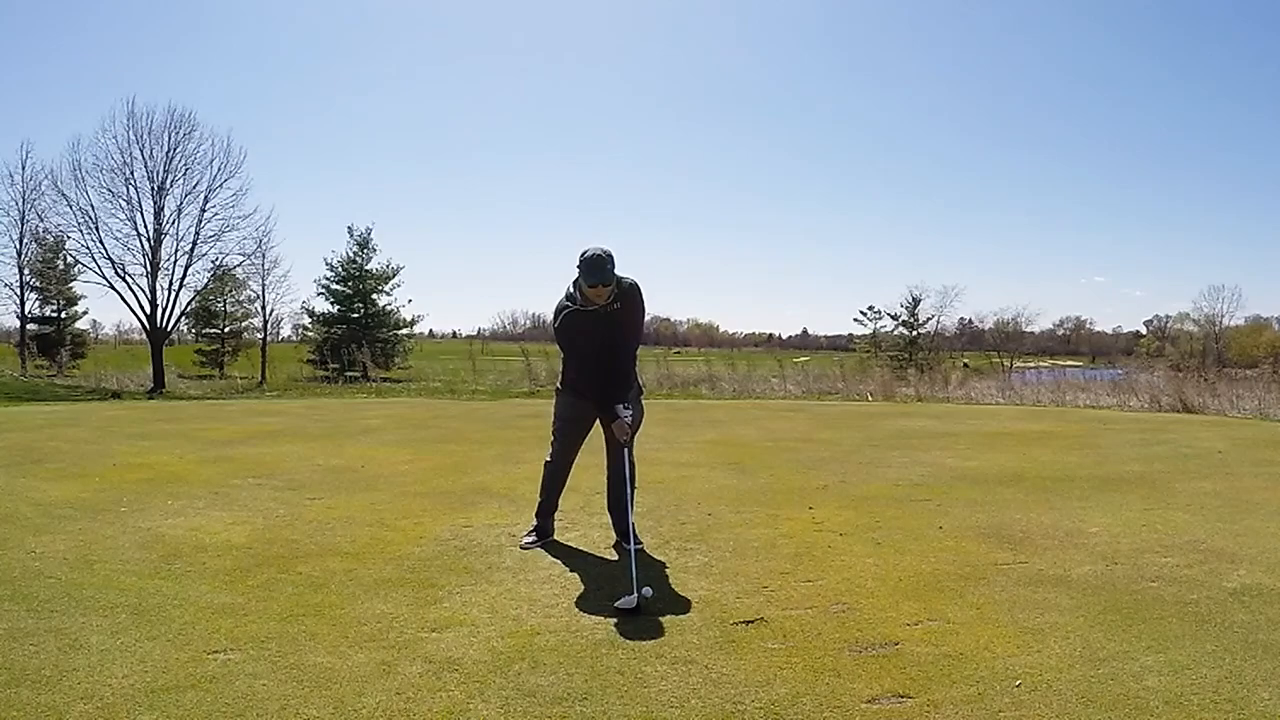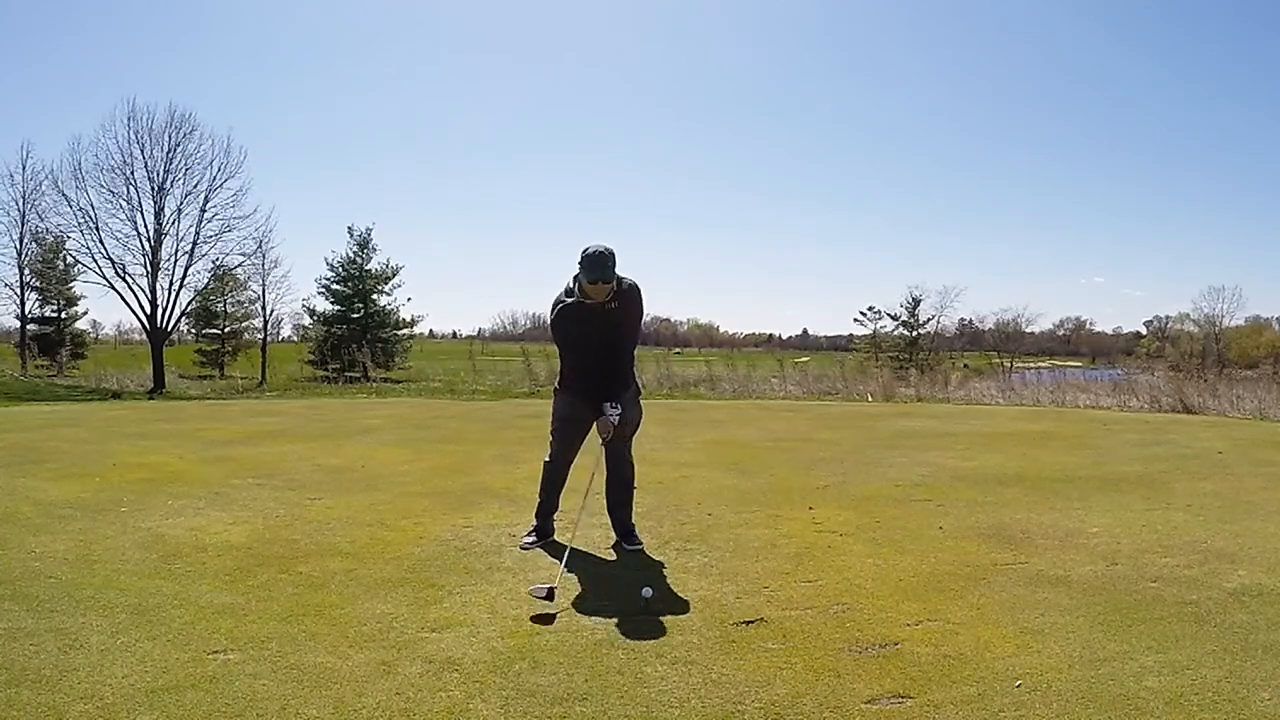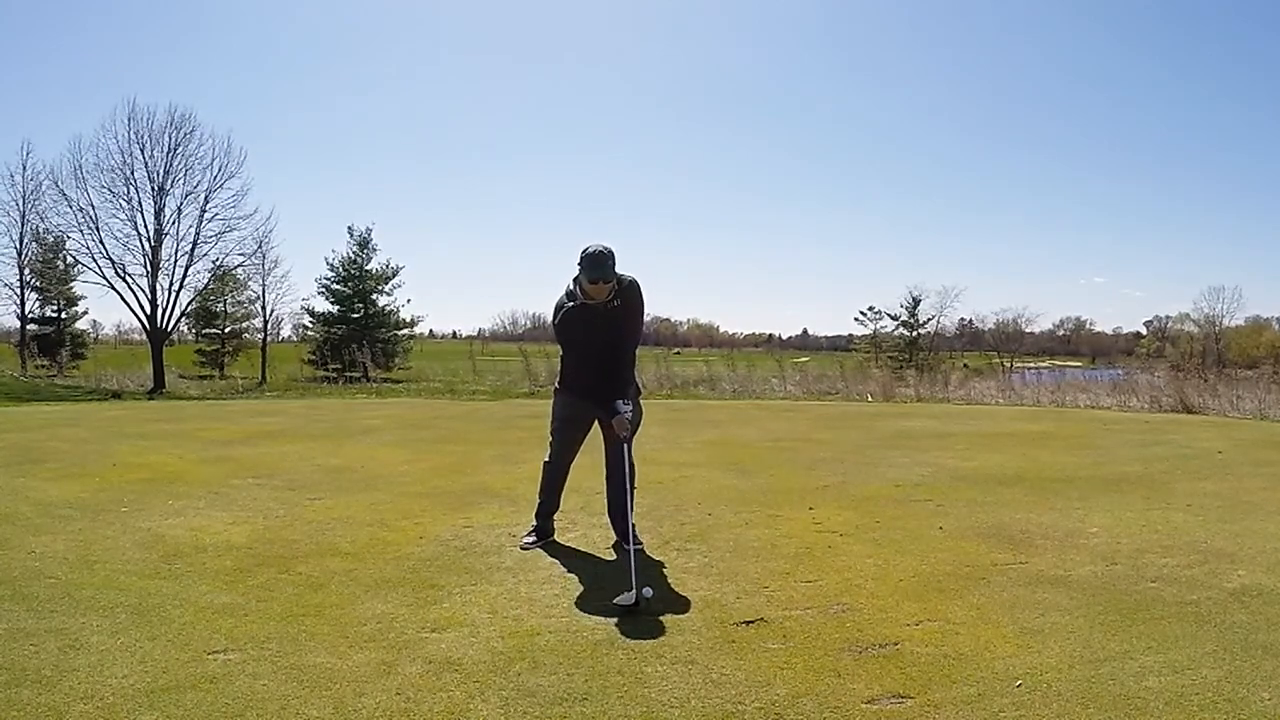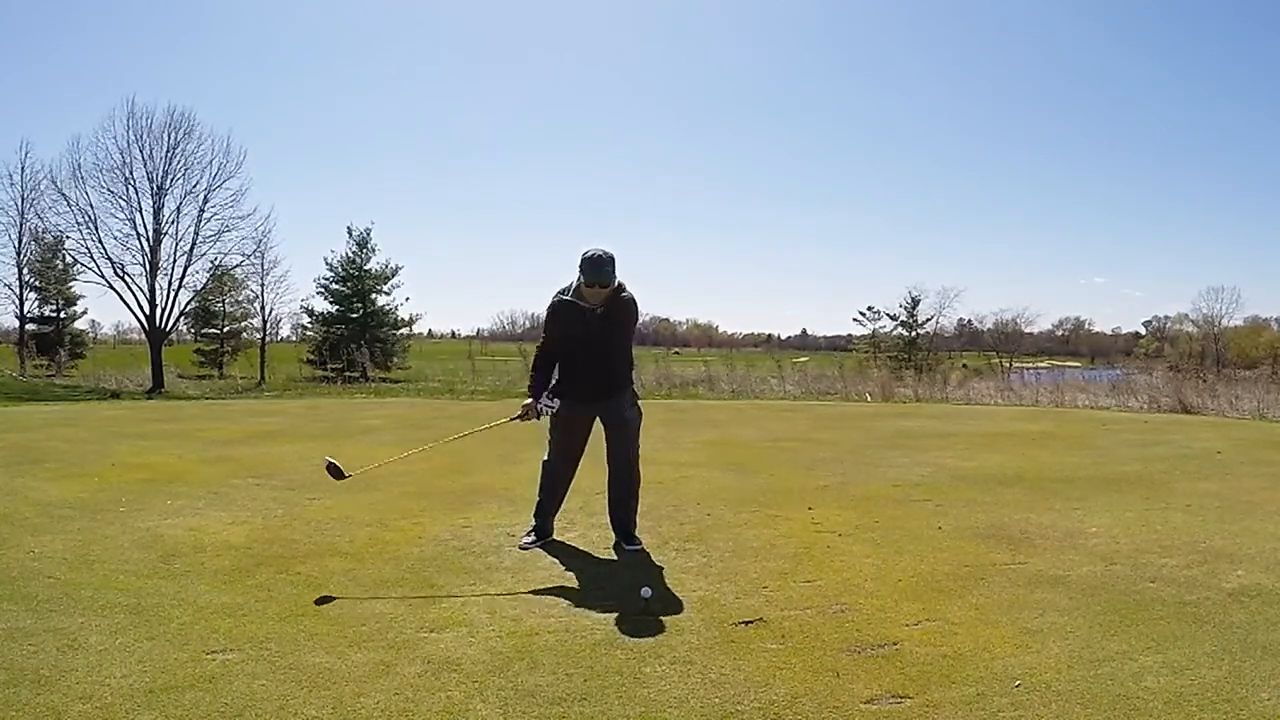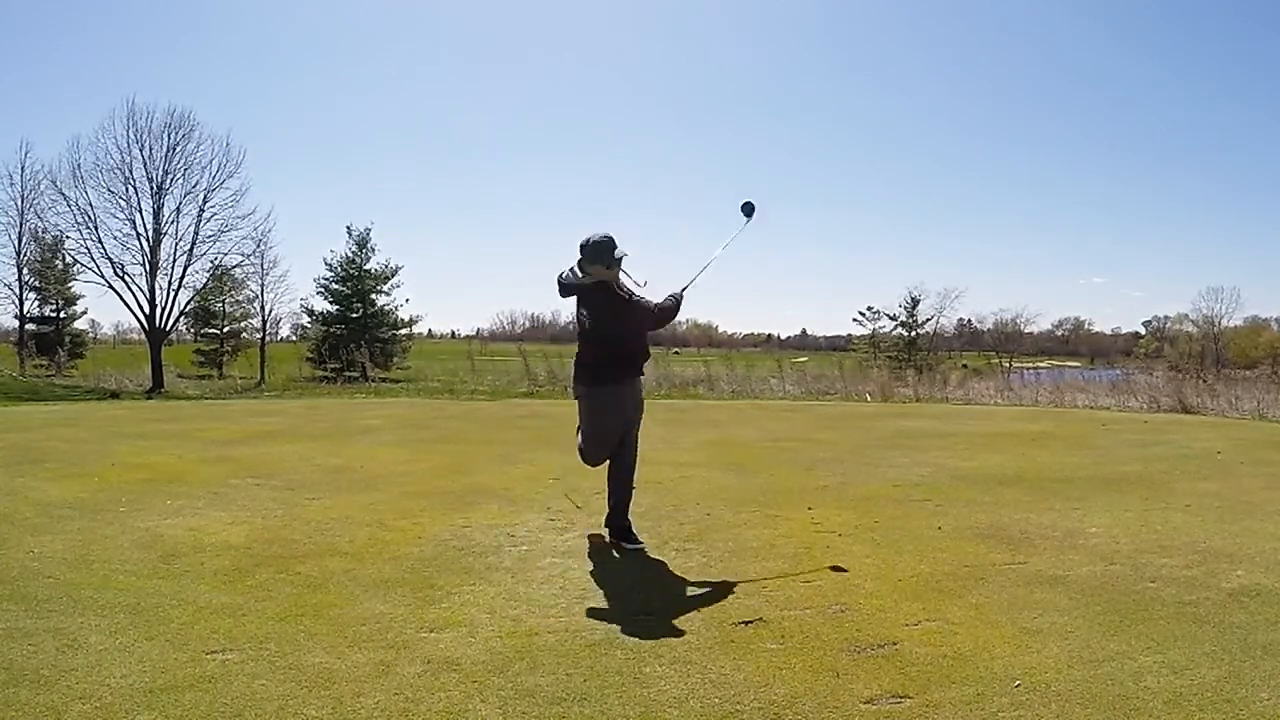
dt=1s
person 1, frame 1
left shoulder: (630, 292)
right shoulder: (566, 313)
left elbow: (629, 349)
right elbow: (583, 369)
left wrist: (622, 405)
right wrist: (611, 415)
left hip: (622, 390)
right hip: (578, 392)
left knee: (621, 458)
right knee: (559, 456)
left ankle: (623, 528)
right ankle: (543, 525)
person 1, frame 2
left shoulder: (630, 293)
right shoulder: (564, 309)
left elbow: (625, 351)
right elbow: (575, 365)
left wrist: (613, 405)
right wrist: (598, 411)
left hip: (620, 391)
right hip: (576, 392)
left knee: (620, 458)
right knee: (558, 456)
left ankle: (624, 527)
right ankle: (543, 525)
person 1, frame 3
left shoulder: (629, 290)
right shoulder: (567, 311)
left elbow: (629, 347)
right elbow: (582, 366)
left wrist: (622, 401)
right wrist: (611, 410)
left hip: (621, 391)
right hip: (576, 392)
left knee: (620, 460)
right knee: (558, 456)
left ankle: (623, 527)
right ankle: (543, 525)
person 1, frame 4
left shoulder: (624, 306)
right shoulder: (562, 305)
left elbow: (586, 356)
right elbow: (548, 350)
left wrist: (552, 394)
right wrist: (536, 394)
left hip: (616, 393)
right hip: (573, 393)
left knee: (625, 462)
right knee: (558, 460)
left ankle: (625, 530)
right ankle: (542, 526)
person 1, frame 5
left shoulder: (579, 282)
right shoulder: (594, 294)
right elbow: (651, 318)
right wrist: (675, 301)
left hip: (625, 382)
right hip: (599, 386)
left knee: (624, 457)
right knee: (595, 452)
left ankle: (619, 527)
